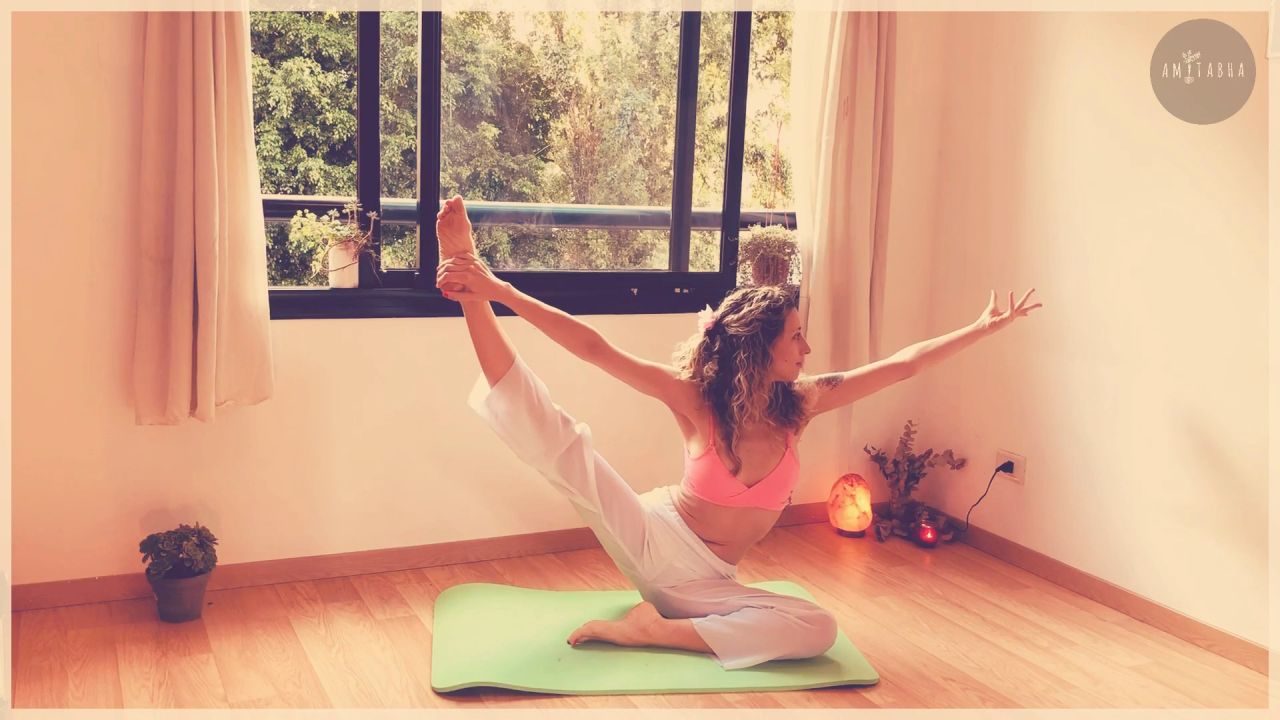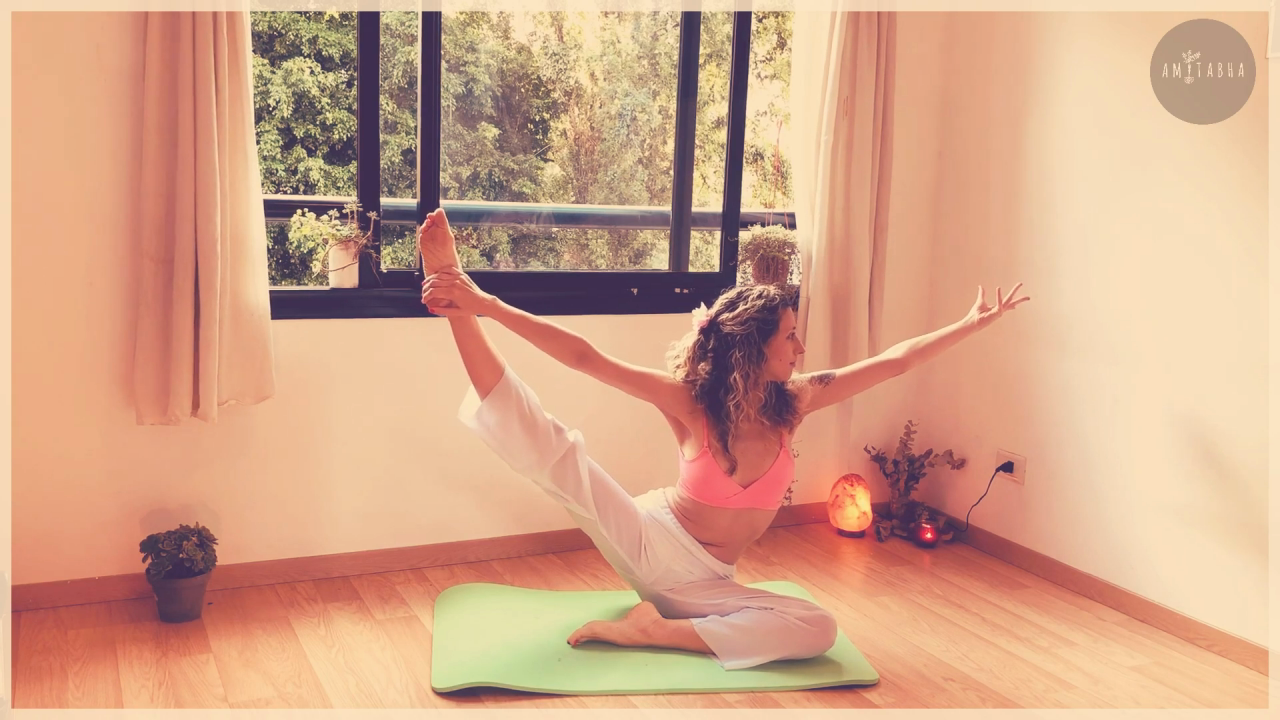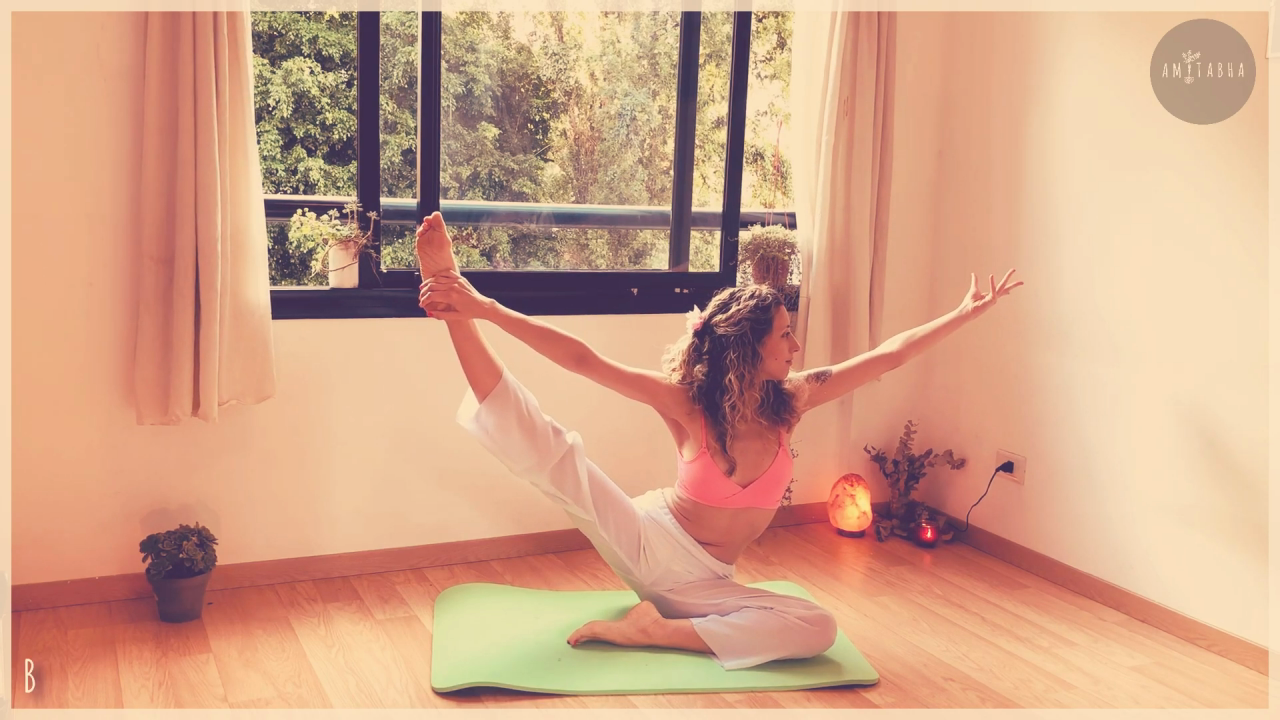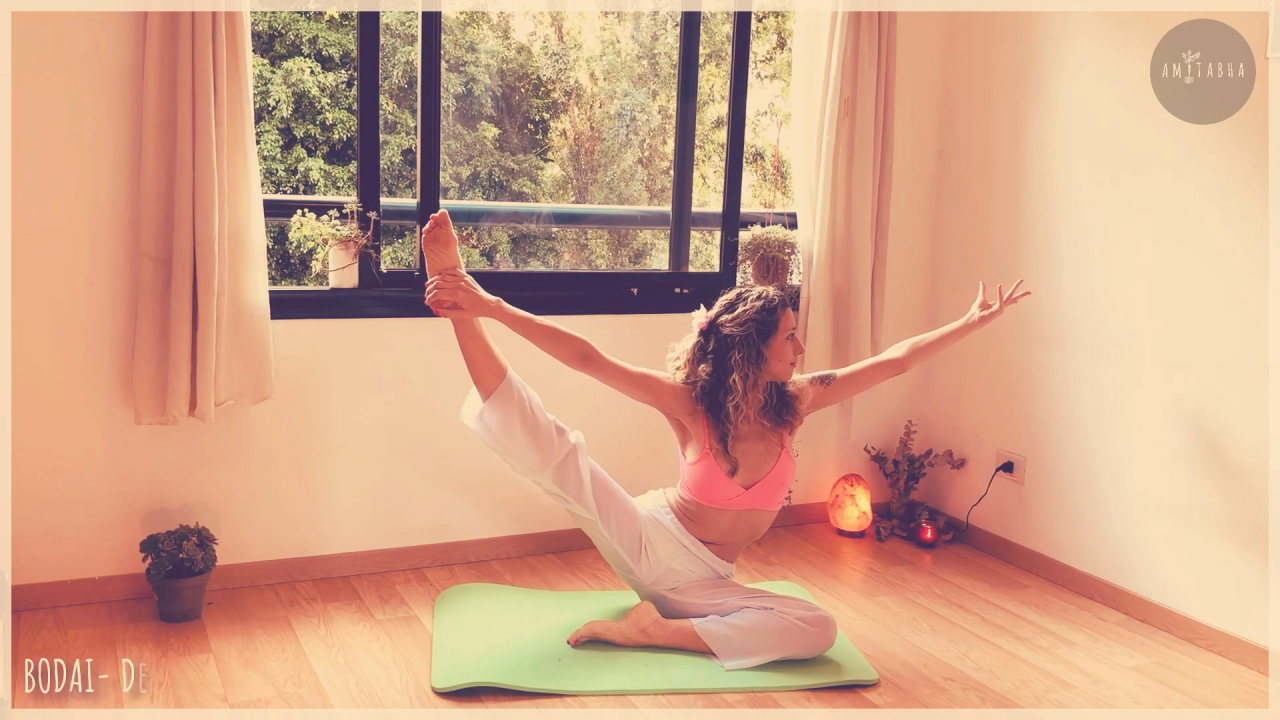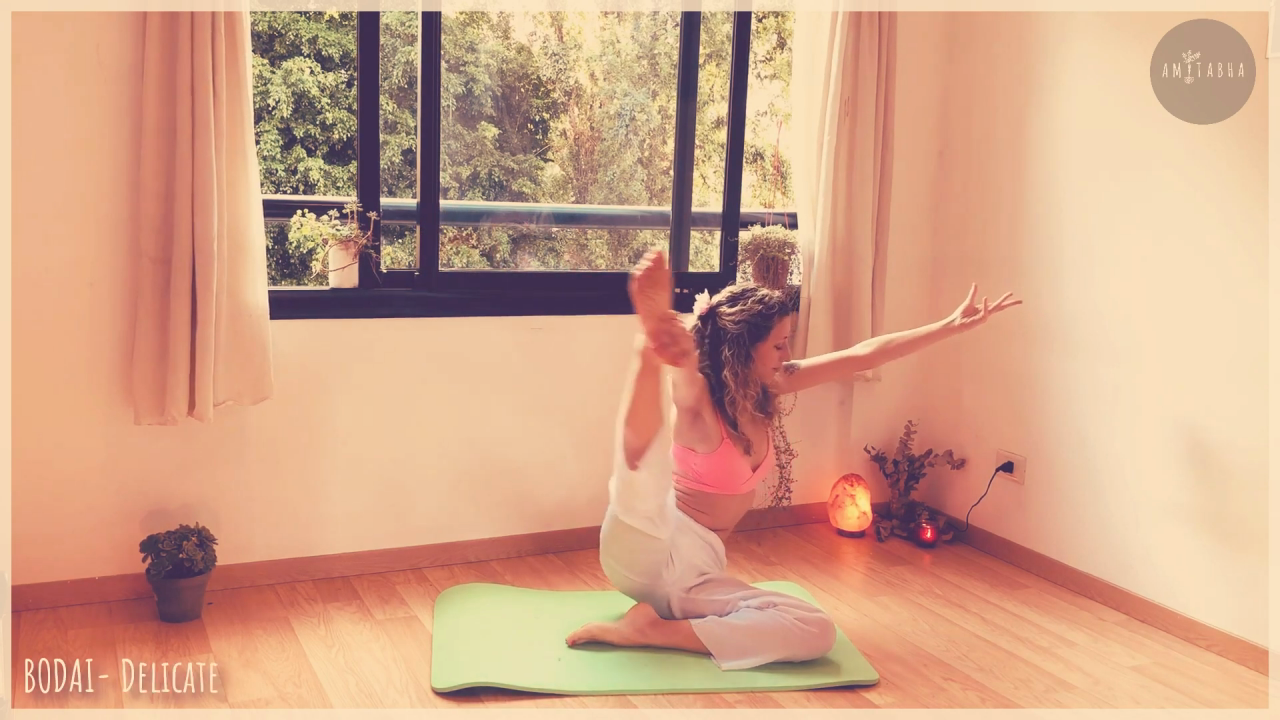
dt=1s
person 1, frame 1
left shoulder: (799, 402)
right shoulder: (695, 397)
left elbow: (902, 364)
right elbow: (596, 349)
left wrist: (980, 328)
right wrist: (498, 293)
left hip: (704, 584)
right hip: (652, 540)
left knee: (818, 629)
right knee: (557, 438)
left ankle: (656, 629)
person 1, frame 2
left shoulder: (793, 401)
right shoulder: (690, 399)
left elbow: (894, 360)
right elbow: (587, 358)
left wrist: (971, 324)
right wrist: (485, 305)
left hip: (705, 583)
right hip: (649, 540)
left knee: (817, 629)
right knee: (551, 448)
left ankle: (653, 630)
person 1, frame 3
left shoulder: (789, 400)
right shoulder: (687, 401)
left elbow: (890, 354)
right elbow: (586, 360)
left wrist: (965, 313)
right wrist: (485, 309)
left hip: (704, 583)
right hip: (648, 541)
left knee: (817, 628)
right knee: (549, 449)
left ankle: (653, 629)
person 1, frame 4
left shoulder: (794, 401)
right shoulder: (690, 401)
left elbow: (894, 360)
right elbow: (589, 358)
left wrist: (972, 322)
right wrist: (490, 307)
left hip: (704, 582)
right hip: (649, 542)
left knee: (817, 629)
right knee: (554, 451)
left ankle: (652, 628)
person 1, frame 5
left shoulder: (765, 385)
right shoulder: (698, 392)
left elbow: (862, 356)
right elbow: (678, 376)
left wrist: (951, 325)
right wrist: (657, 340)
left hip: (697, 575)
right hip: (646, 551)
left knee: (817, 632)
right knee: (644, 468)
left ankle: (649, 630)
